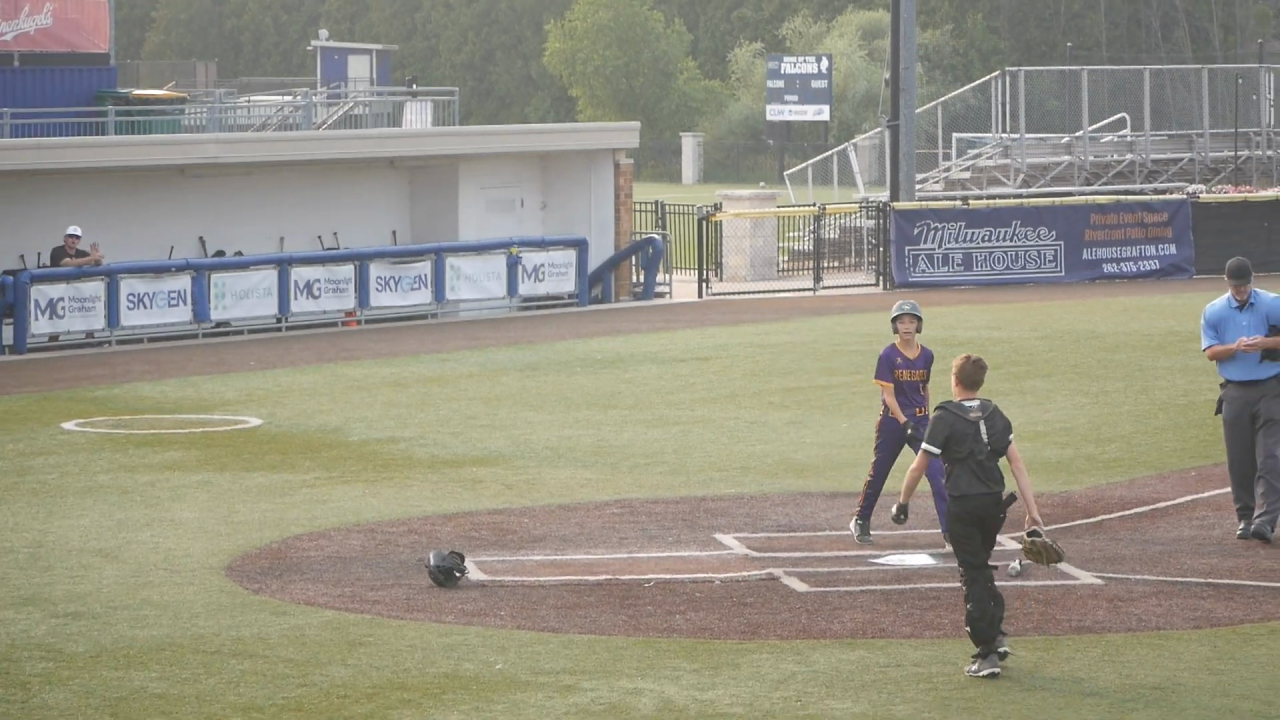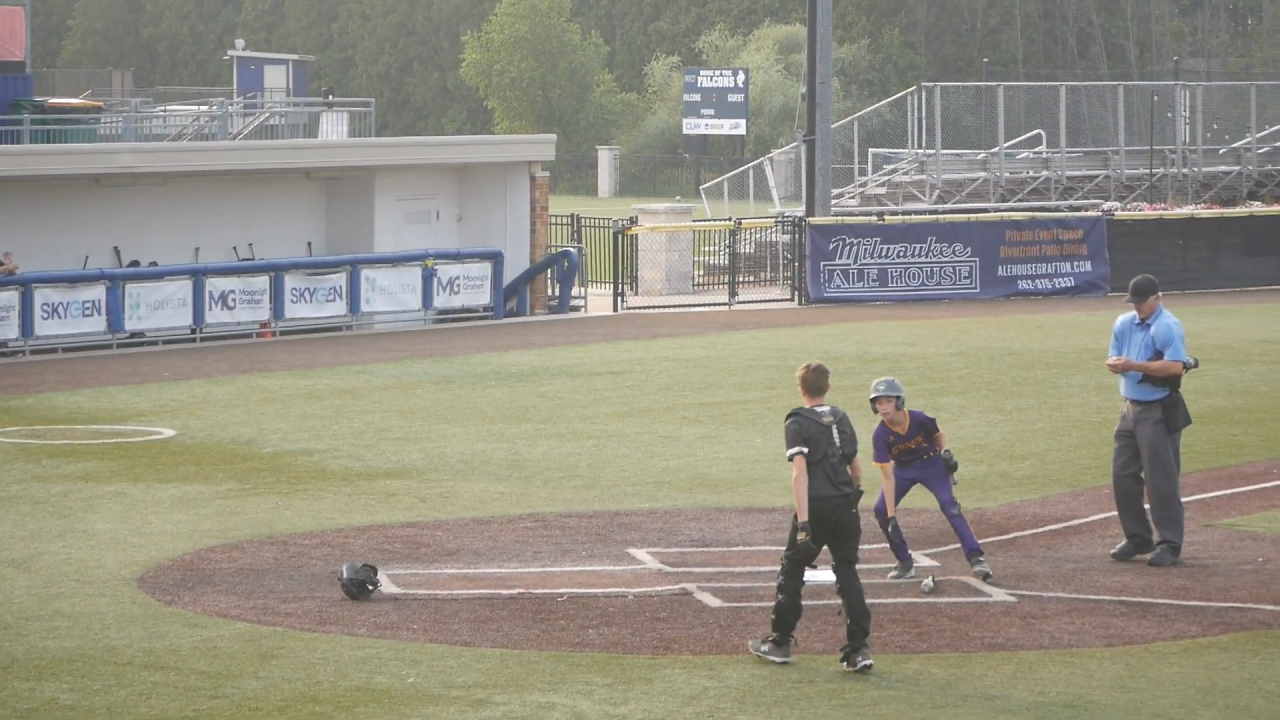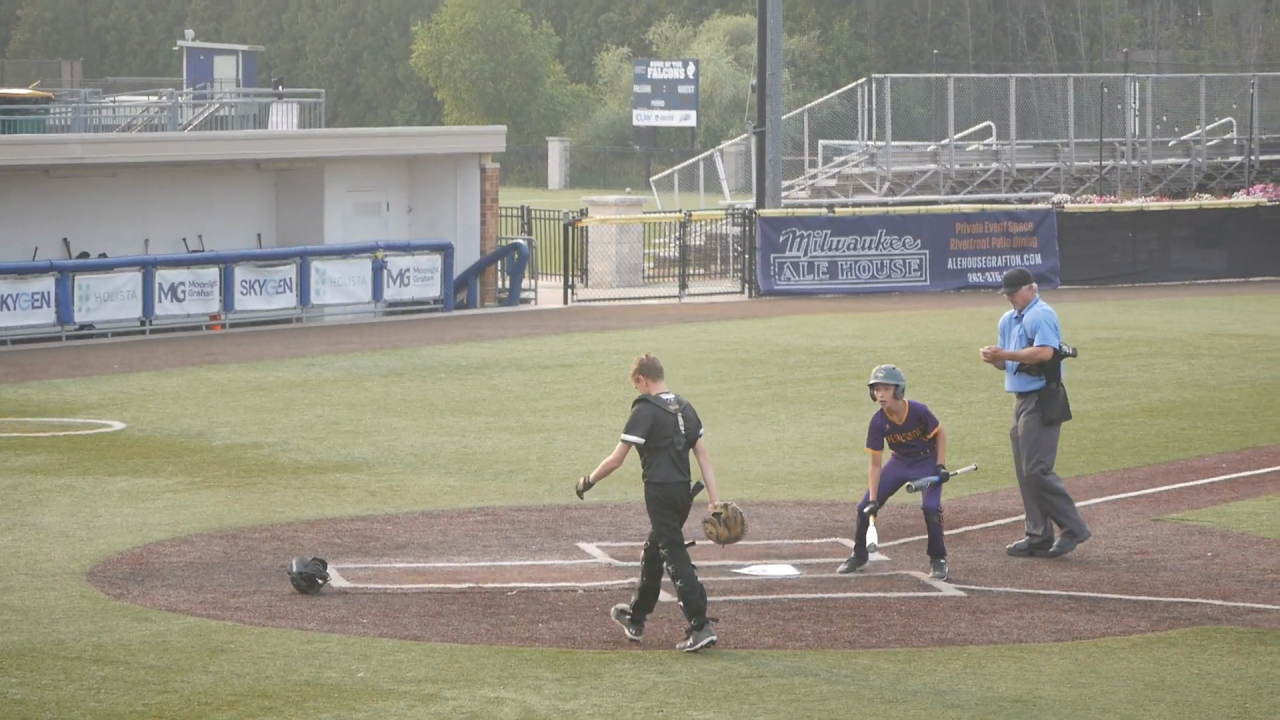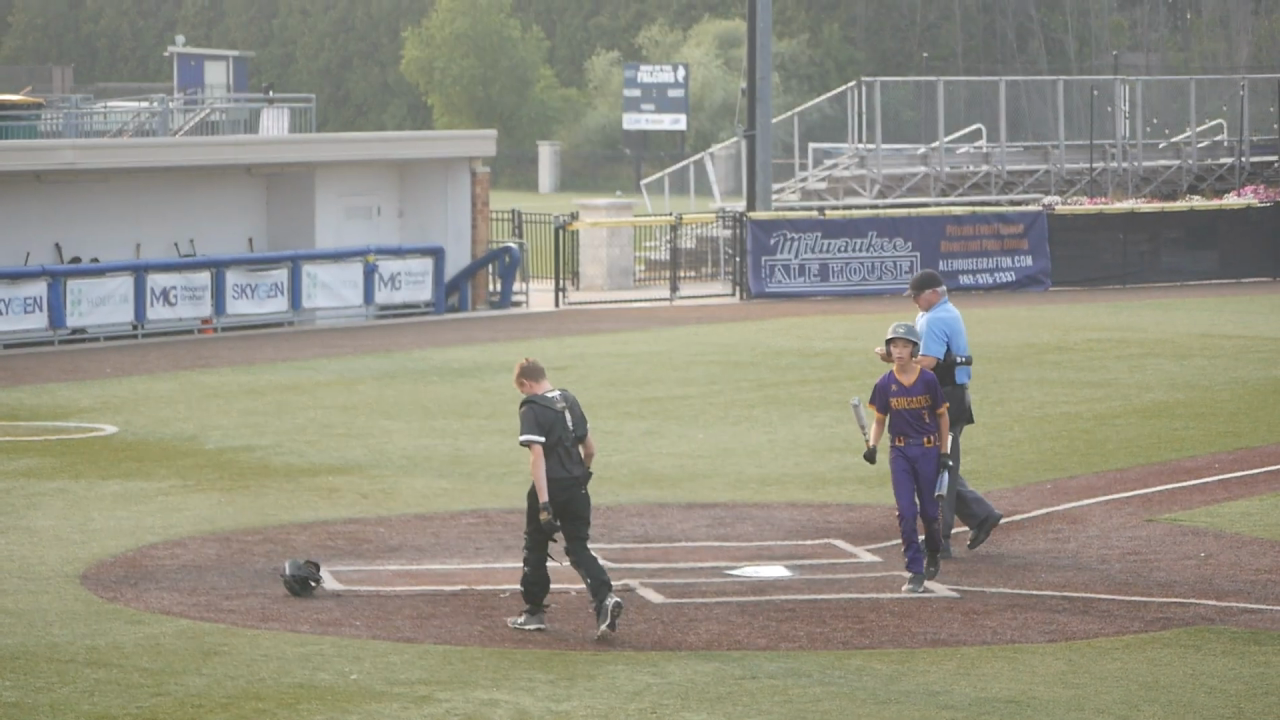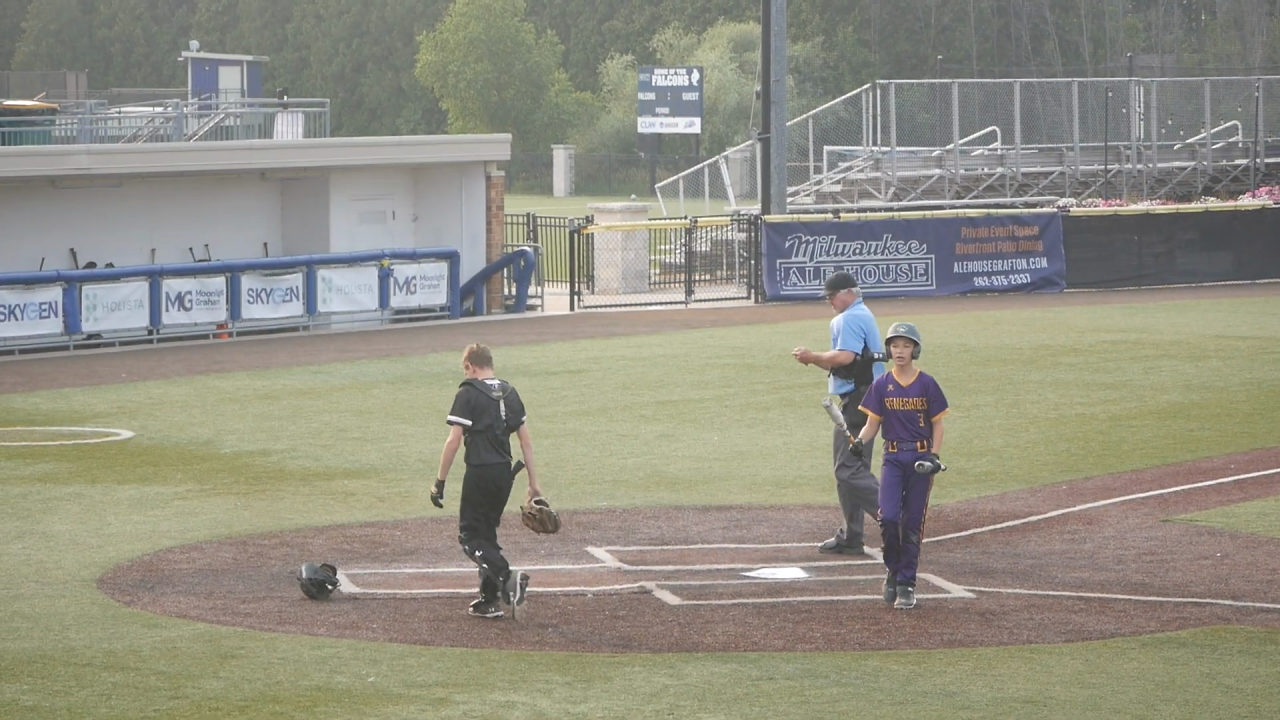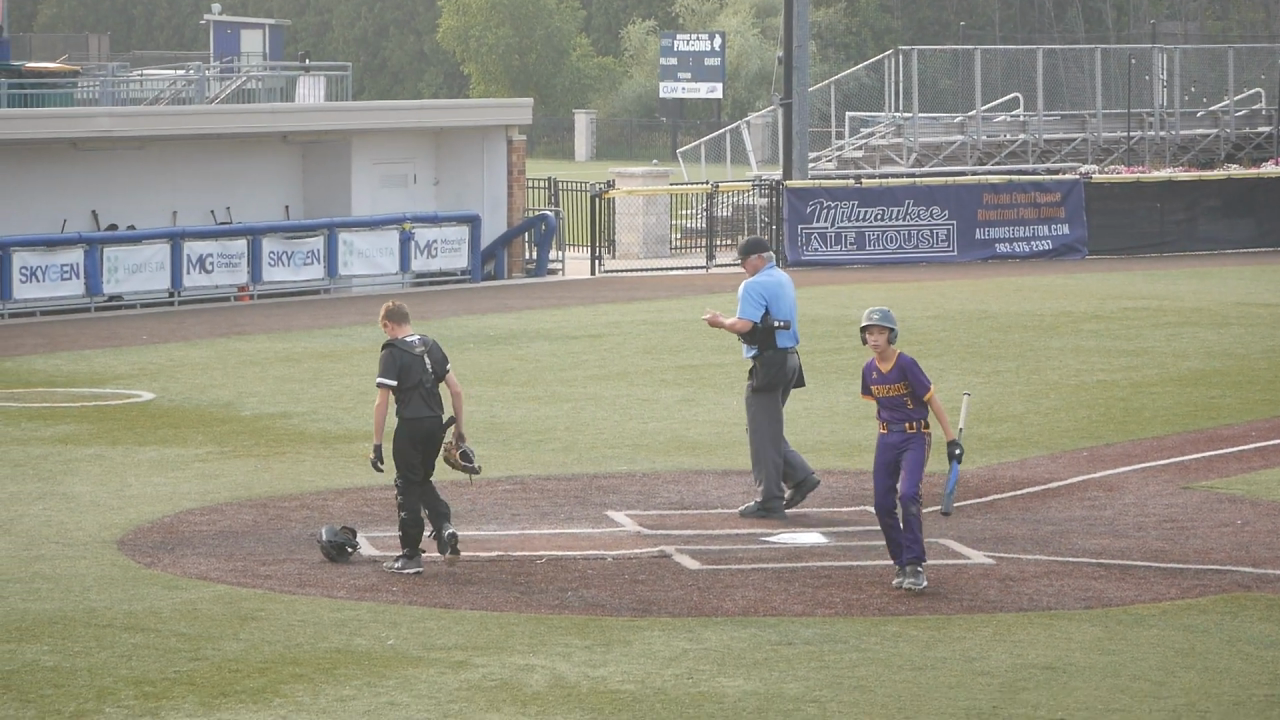
dt=0.7s
person 1, frame 1
left shoulder: (944, 418)
right shoulder: (995, 415)
left elbow: (919, 467)
right elbow: (1017, 463)
right wrist: (1032, 510)
left hip: (962, 506)
right hip: (994, 504)
left knee: (973, 576)
right knee: (982, 569)
left ankle: (987, 653)
right ankle: (995, 635)
person 1, frame 2
left shoulder: (797, 424)
right shoulder: (842, 420)
left elbow: (800, 474)
right elbow: (856, 472)
left wrist: (802, 523)
left hip: (816, 508)
right hip: (845, 508)
left knee: (791, 572)
right knee: (847, 575)
left ankle: (780, 643)
right ankle: (859, 650)
person 1, frame 3
left shoulder: (644, 410)
right shoulder: (685, 407)
left elbow: (616, 459)
right elbow: (703, 455)
left wrist: (588, 481)
right wrist: (714, 498)
left hip: (660, 492)
right hip: (683, 491)
left knee: (676, 558)
right knee: (653, 551)
left ankle: (700, 626)
right ankle: (635, 618)
person 1, frame 4
left shoulder: (531, 410)
right shoulder: (571, 402)
left elbow: (537, 459)
right elbow: (590, 449)
left wrist: (544, 504)
left hip: (549, 488)
right hip: (575, 486)
left knee: (535, 547)
right knee: (578, 549)
left ankle: (534, 613)
right ankle: (605, 599)
person 1, frame 5
left shoulder: (467, 394)
right shoulder: (510, 393)
left elbow: (454, 441)
right elbow: (526, 440)
left wrist: (440, 480)
right wrist: (533, 483)
left hip: (479, 473)
right hip: (504, 473)
left knee: (470, 536)
right knee: (485, 531)
left ankle: (509, 578)
right ankle: (490, 600)
person 1, frame 6
left shoulder: (391, 353)
right shoulder: (432, 346)
left elbow: (382, 403)
right elbow: (456, 390)
left wrist: (376, 444)
right wrist: (459, 427)
left hip: (410, 428)
right hip: (435, 425)
left knee: (408, 489)
right knee: (423, 483)
left ankle: (411, 556)
right ankle: (445, 527)
person 2, frame 1
right shoulder: (1213, 311)
right elbow: (1210, 352)
right wrist: (1234, 347)
right hip: (1236, 392)
right knee: (1239, 459)
right ankle: (1247, 516)
person 2, frame 2
left shoulder: (1168, 327)
right shoulder: (1123, 323)
left elbow: (1175, 366)
right elbow: (1116, 358)
left wrist: (1134, 365)
right wrist: (1115, 364)
left hip: (1160, 412)
right hip: (1131, 409)
left knee: (1161, 480)
right knee: (1123, 475)
left ankle: (1170, 543)
right ankle: (1137, 537)
person 2, frame 3
left shoulder: (1041, 315)
right shoulder: (1008, 320)
left elbow: (1044, 352)
left wrist: (1005, 354)
right wrist: (994, 358)
left hip: (1041, 402)
right hip: (1023, 400)
left knee: (1036, 470)
right knee: (1027, 472)
left ankle: (1072, 527)
right ankle: (1039, 536)
person 2, frame 4
left shoulder: (934, 320)
right shoulder: (949, 314)
left elbow: (927, 362)
right hip: (954, 399)
left ankle: (938, 541)
right ankle: (979, 514)
person 2, frame 5
left shoulder: (850, 319)
right shoulder: (865, 316)
left elbow: (844, 357)
left wrist: (811, 357)
right wrist: (812, 358)
left hip: (857, 401)
right hip: (863, 399)
left knee: (848, 470)
right knee: (857, 467)
right ankle: (851, 536)
person 2, frame 6
left shoulder: (755, 285)
right shoulder: (784, 280)
left elbow: (743, 325)
left wrist: (719, 321)
right wrist: (723, 321)
left hip: (768, 364)
right hip: (788, 360)
left knee: (764, 433)
right knee: (768, 429)
left ankle: (769, 500)
right ankle: (800, 477)
person 3, frame 1
left shoulder: (927, 355)
right shoulder: (888, 355)
right elbow: (888, 395)
right wrist: (904, 423)
left hip: (920, 421)
right hip: (893, 421)
left knee: (937, 474)
right knee: (879, 473)
left ankle: (950, 533)
right ankle: (861, 520)
person 3, frame 2
left shoulder: (919, 418)
right shoulder: (879, 436)
left elbow: (938, 433)
right elbow: (887, 478)
left wrist: (946, 454)
right wrist: (891, 517)
left hip: (932, 465)
right hip: (903, 469)
left knee: (948, 504)
right knee: (881, 510)
left ankle: (976, 558)
right ankle: (904, 563)
person 3, frame 3
left shoulder: (918, 410)
right shoulder: (878, 422)
left elbow: (940, 433)
right elbow: (875, 464)
left wrist: (941, 465)
right wrist: (873, 501)
left hip: (927, 460)
right hip: (900, 462)
left knee: (931, 507)
right knee: (865, 507)
left ankle: (938, 560)
right ankle: (859, 556)
person 3, frame 4
left shoulder: (929, 380)
right shoulder: (884, 384)
left elbow: (942, 417)
right elbow: (879, 421)
left wrist: (945, 452)
right wrist: (872, 445)
left hip: (928, 450)
right hip: (900, 451)
left knee: (929, 510)
right knee: (906, 511)
left ankle: (933, 554)
right ankle: (916, 571)
person 3, frame 5
left shoulder: (927, 384)
right shoulder: (881, 384)
left elbow: (938, 423)
right elbow: (873, 423)
left wrist: (934, 454)
right wrist: (861, 439)
left hip: (920, 457)
right hip: (893, 457)
left knee: (912, 522)
right knee: (888, 517)
left ankle: (906, 585)
right ankle: (893, 570)
person 3, frame 6
left shoulder: (906, 364)
right shoulder: (868, 370)
left elbow: (933, 401)
left wrist: (951, 439)
left hip: (915, 437)
right hip: (886, 438)
left knee: (908, 496)
right knee: (882, 504)
left ankle: (916, 565)
right ankle: (904, 563)
